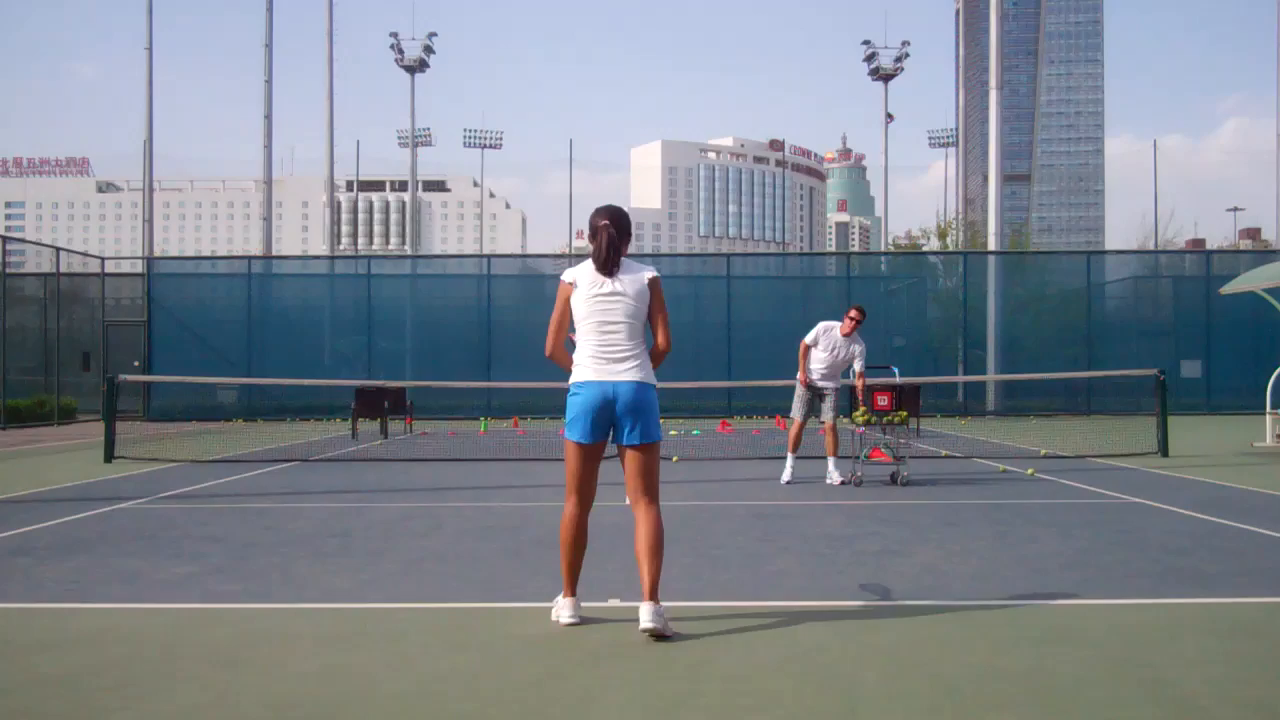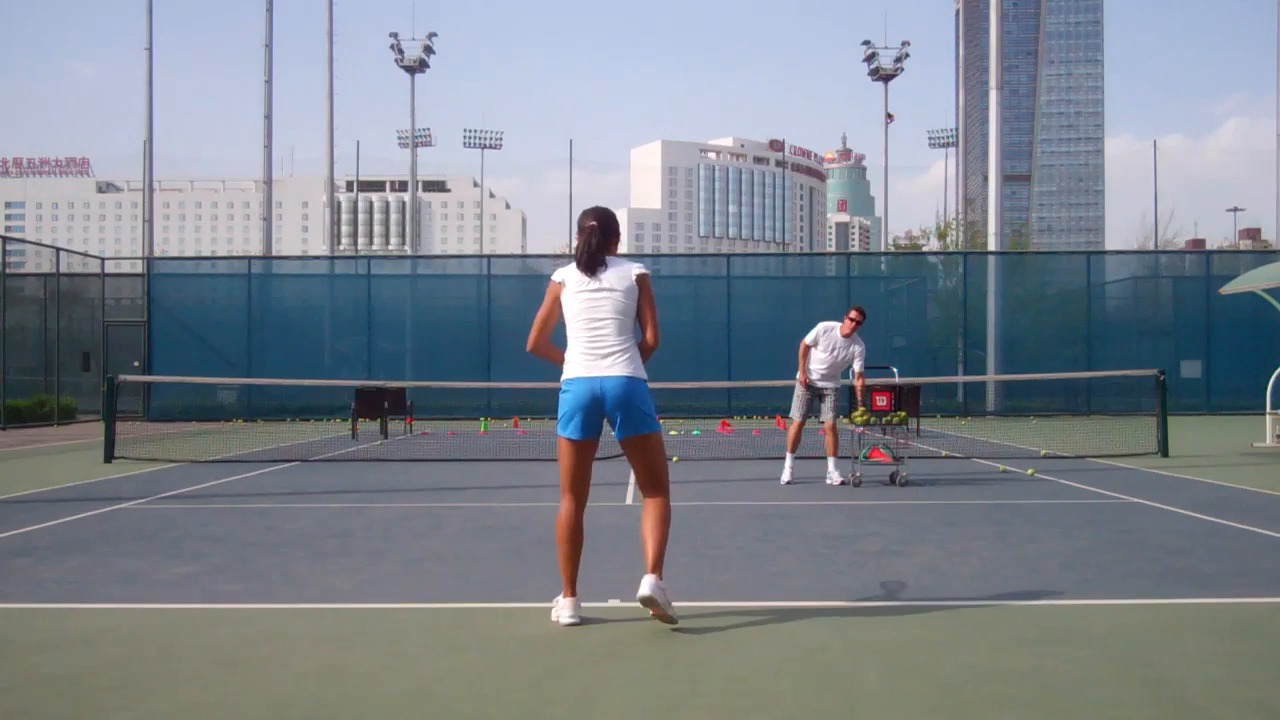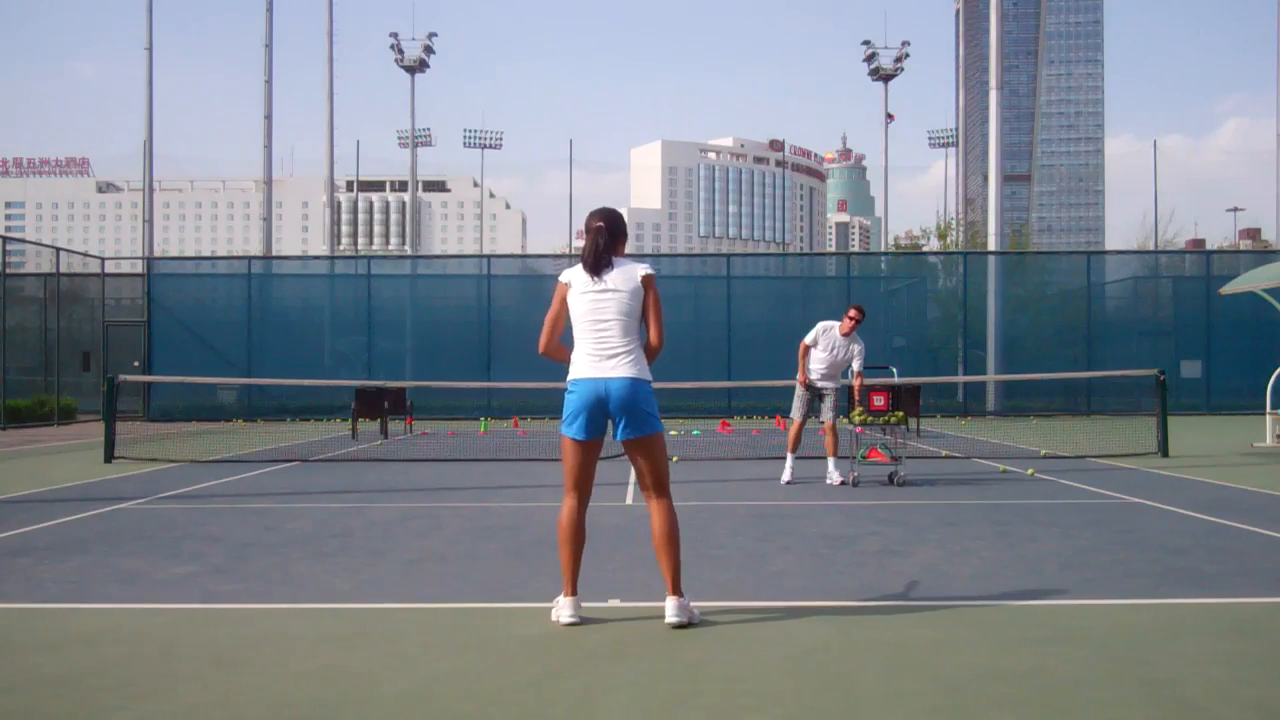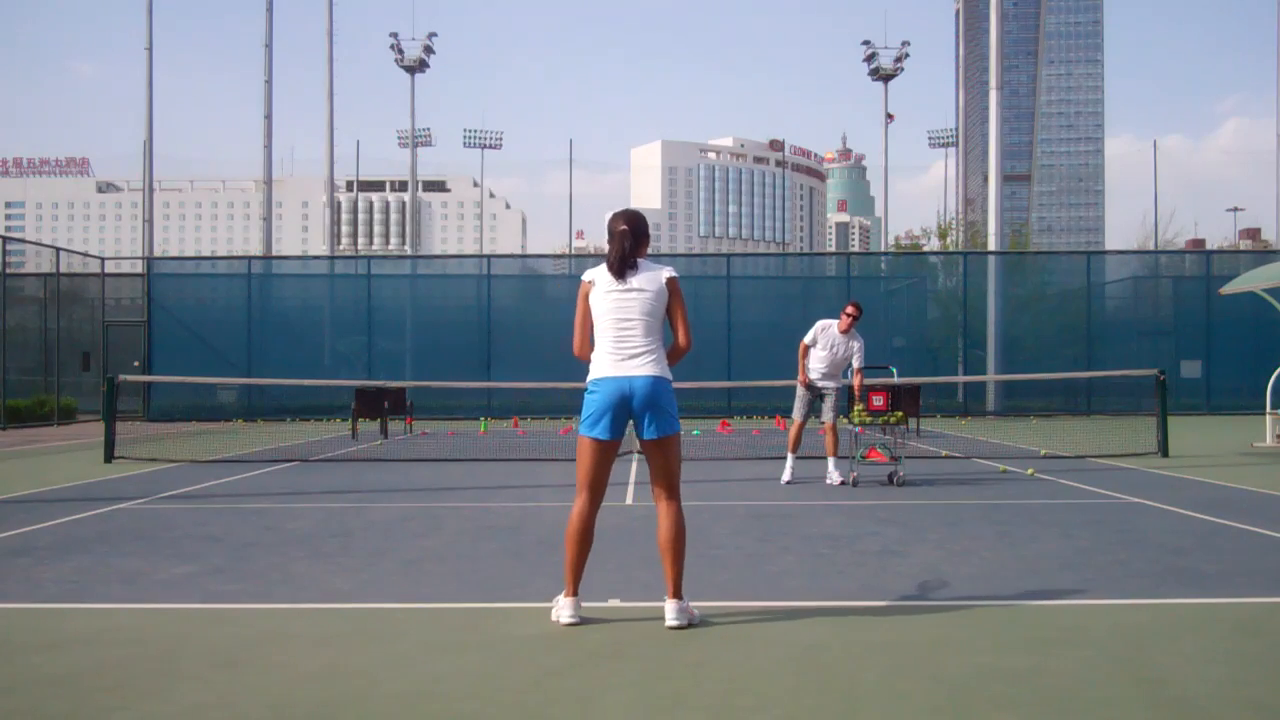
dt=0.2s
person 1, frame 1
left shoulder: (572, 278)
right shoulder: (647, 276)
left elbow: (553, 348)
right elbow: (663, 344)
left hip: (586, 390)
right hip: (635, 390)
left knee: (577, 502)
right knee: (644, 505)
left ankle: (569, 599)
right ankle: (650, 606)
person 1, frame 2
left shoulder: (562, 278)
right shoulder: (636, 273)
left elbow: (534, 343)
right elbow: (651, 340)
left hip: (577, 387)
right hip: (627, 386)
left knee: (572, 499)
right knee: (656, 491)
left ankle: (568, 599)
right ankle: (653, 579)
person 1, frame 3
left shoulder: (569, 278)
right shoulder: (641, 273)
left elbow: (547, 346)
right elbow: (656, 340)
left hip: (582, 387)
right hip: (631, 386)
left knee: (575, 499)
right knee: (658, 496)
left ankle: (568, 599)
right ankle: (674, 600)
person 1, frame 4
left shoulder: (592, 278)
right shoulder: (666, 277)
left elbow: (581, 348)
right elbow: (683, 342)
left hip: (603, 387)
right hip: (653, 386)
left knee: (586, 499)
right knee: (668, 499)
left ankle: (569, 599)
right ankle: (675, 602)
person 2, frame 1
left shoulder: (858, 346)
right shoulder: (824, 328)
left elbow: (859, 376)
right elbow: (804, 345)
left wrist: (861, 402)
right wrist: (802, 372)
left hip: (830, 385)
right hip: (807, 380)
left knee: (830, 426)
right knee: (799, 422)
left ankle: (832, 471)
right ankle: (789, 467)
person 2, frame 2
left shoulder: (858, 346)
right shoulder: (824, 328)
left elbow: (859, 377)
right elbow: (804, 345)
left wrist: (860, 403)
right wrist: (802, 372)
left hip: (830, 385)
right hip: (807, 380)
left knee: (830, 426)
right knee: (798, 422)
left ankle: (832, 471)
right ankle: (788, 467)
person 2, frame 3
left shoulder: (857, 346)
right shoulder: (824, 328)
left elbow: (857, 375)
right elbow: (804, 346)
left wrist: (857, 402)
right wrist: (801, 372)
left hip: (830, 385)
right hip: (807, 380)
left knee: (830, 426)
right knee: (798, 422)
left ankle: (832, 471)
right ankle: (788, 467)
person 2, frame 4
left shoulder: (856, 342)
right shoulder: (822, 326)
left elbow: (857, 372)
right elbow: (804, 346)
left wrist: (857, 398)
right wrist: (802, 372)
left hip: (831, 384)
right hip: (808, 380)
left knee: (830, 426)
right knee: (798, 422)
left ankle: (832, 471)
right ankle: (789, 467)
